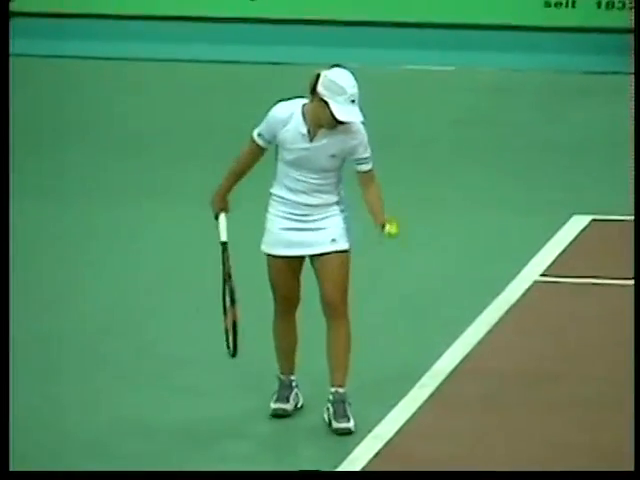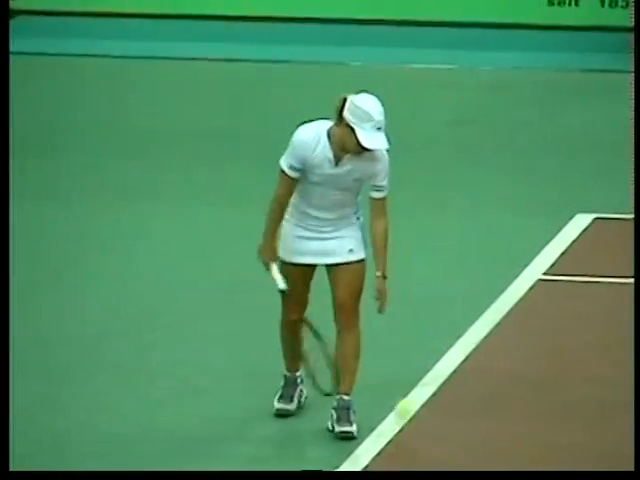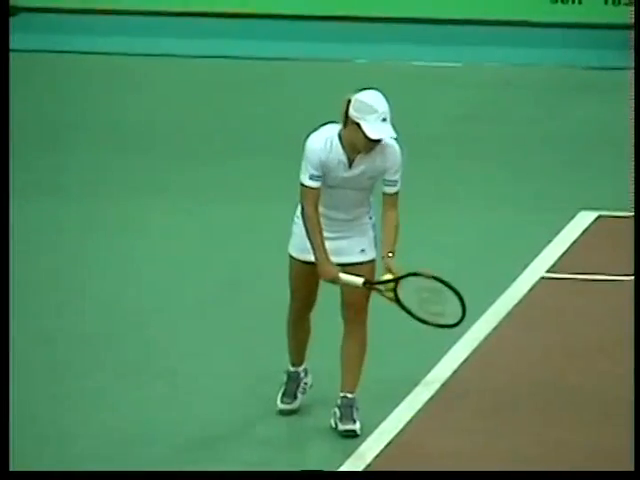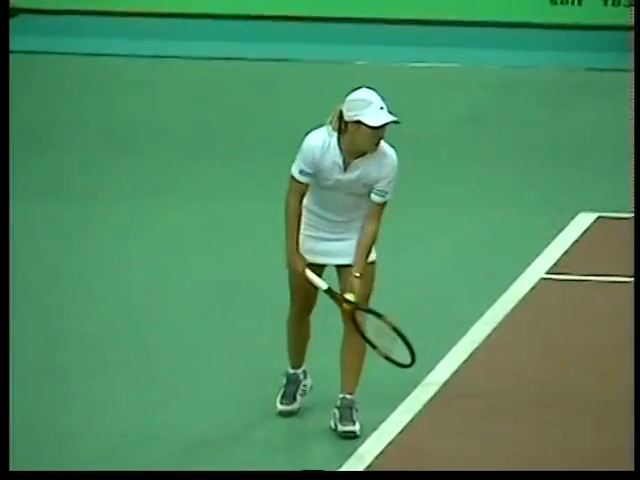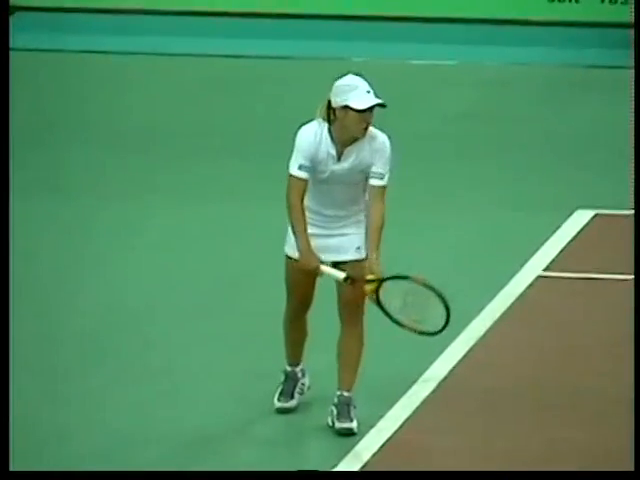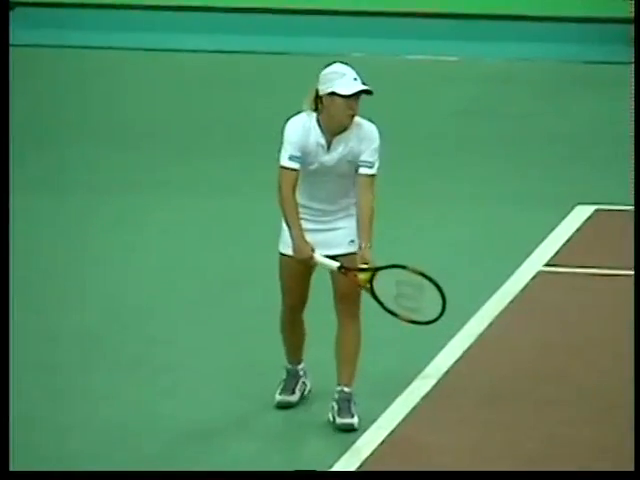
dt=0.5s
person 1, frame 1
left shoulder: (353, 133)
right shoulder: (281, 115)
left elbow: (368, 183)
right elbow: (253, 153)
left wrist: (382, 220)
right wrist: (224, 191)
left hip: (328, 224)
right hip: (283, 222)
left knee: (336, 308)
right knee: (285, 306)
left ankle: (338, 396)
right ankle: (287, 383)
person 1, frame 2
left shoulder: (377, 156)
right shoulder: (305, 138)
left elbow: (379, 216)
right elbow: (284, 191)
left wrist: (381, 274)
right wrist: (269, 240)
left hip: (345, 238)
right hip: (299, 233)
left knee: (348, 317)
right knee: (292, 312)
left ankle: (344, 403)
right ankle: (293, 380)
person 1, frame 3
left shoulder: (390, 152)
right shoulder: (319, 144)
left elbow: (390, 208)
right elbow: (310, 206)
left wrist: (388, 256)
right wrist: (322, 259)
left hip: (357, 235)
right hip: (313, 231)
left knee: (355, 317)
right knee: (299, 310)
left ankle: (347, 401)
right ankle: (297, 374)
person 1, frame 4
left shoulder: (386, 161)
right shoulder: (316, 144)
left elbow: (372, 219)
right elbow: (294, 197)
left wrist: (356, 272)
right wrist: (292, 250)
left hip: (355, 239)
right hip: (312, 234)
left knee: (356, 318)
right knee: (300, 310)
left ankle: (346, 402)
right ankle: (296, 376)
person 1, frame 5
left shoulder: (379, 145)
right shoulder: (309, 136)
left elbow: (376, 203)
right elbow: (295, 196)
left wrist: (373, 255)
right wrist: (304, 248)
left hip: (353, 234)
right hip: (308, 231)
left knee: (352, 314)
right knee: (296, 309)
left ankle: (344, 399)
right ankle: (294, 374)
person 1, frame 6
left shoulder: (367, 134)
right shoulder: (298, 128)
left elbow: (365, 193)
right elbow: (286, 189)
left wrist: (365, 245)
right wrist: (297, 239)
left hip: (344, 228)
right hip: (301, 226)
left knee: (348, 311)
right knee: (291, 308)
left ankle: (344, 394)
right ankle: (295, 373)
